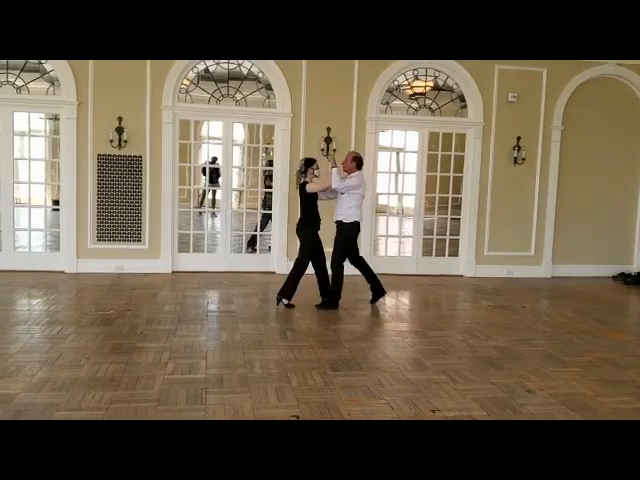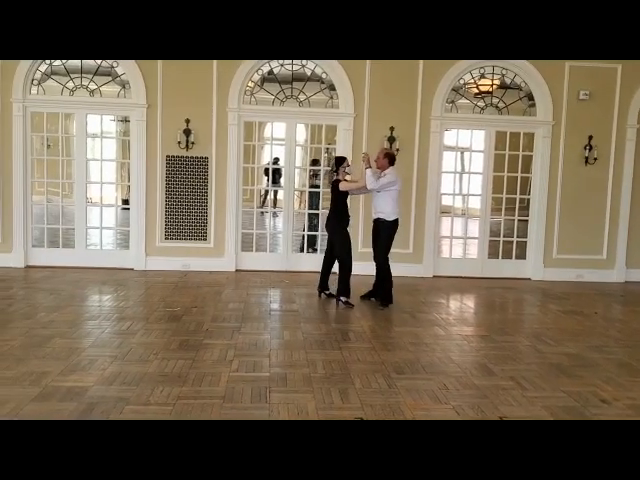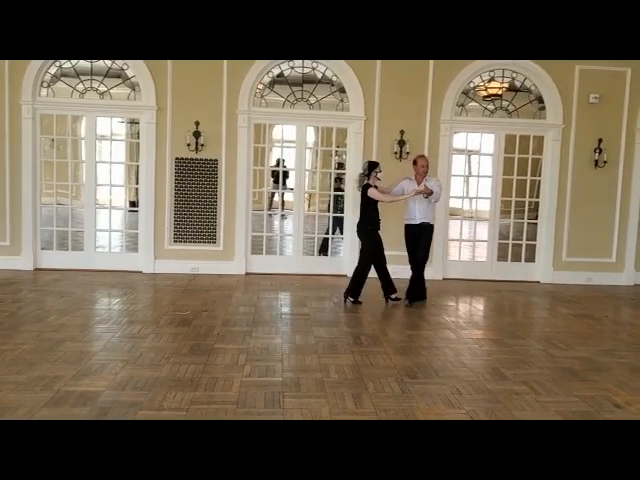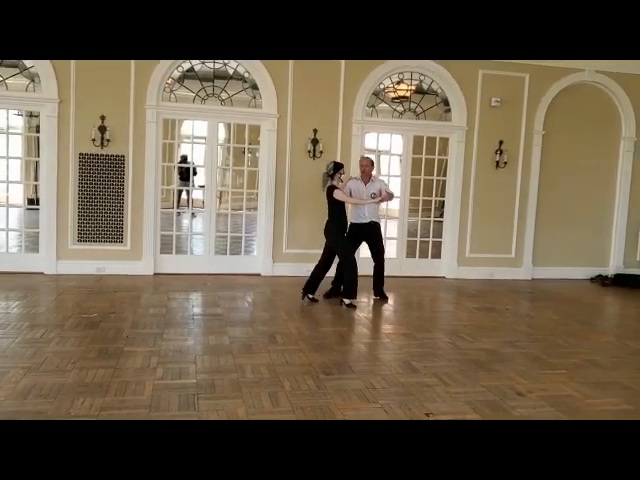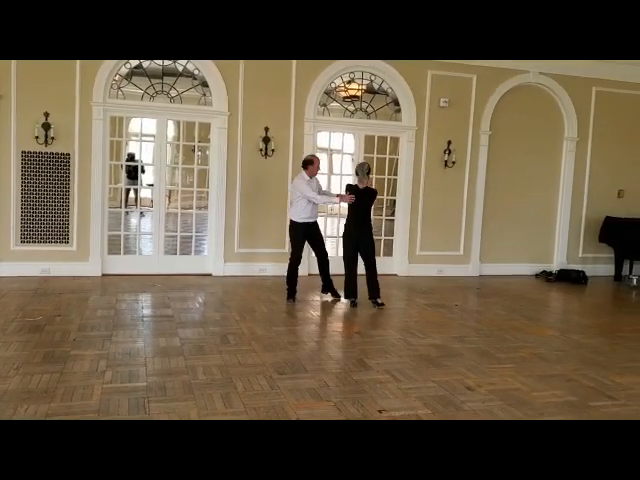
dt=1s
person 1, frame 1
left shoulder: (357, 180)
right shoulder: (348, 179)
left elbow: (336, 185)
right elbow: (334, 190)
left wrist: (333, 166)
left hip: (348, 226)
right hip: (346, 225)
left knee: (337, 262)
right knee: (356, 259)
left ankle: (333, 300)
right ankle: (377, 289)
person 1, frame 2
left shoulder: (392, 177)
right shoulder: (381, 176)
left elbow: (371, 186)
right elbow: (369, 187)
left wrist: (367, 166)
left hip: (388, 222)
right hip: (379, 221)
left knee: (382, 258)
right knee: (378, 257)
left ankle: (386, 295)
right ankle: (378, 291)
person 1, frame 3
left shoulder: (434, 182)
right shoulder: (406, 183)
left elbow: (436, 197)
right elbow: (391, 195)
left wrist: (429, 192)
left hip: (426, 226)
right hip: (410, 225)
left knee: (420, 260)
right knee: (414, 261)
left ankle: (411, 294)
right ankle: (420, 292)
person 1, frame 4
left shoulder: (379, 183)
right shoulder: (352, 183)
left elbow: (388, 193)
left wrist: (388, 195)
left hip: (372, 225)
right hip: (355, 225)
left knee: (379, 258)
left ankle: (379, 290)
right ankle: (336, 288)
person 1, frame 5
left shoulder: (314, 180)
right shoulder: (299, 182)
left elbow: (321, 193)
right elbow: (316, 198)
left wrist: (338, 196)
right wrist: (338, 200)
left hip: (313, 223)
right hip: (299, 225)
left knee: (322, 255)
right knee: (296, 258)
left ankle: (327, 286)
right ankle: (291, 291)
person 2, frame 1
left shoulder: (310, 186)
right shoulder: (305, 186)
left elbow: (326, 192)
right elbow: (327, 186)
left hip: (310, 228)
right hip: (306, 229)
left knee: (320, 262)
right knee: (302, 263)
left ankle: (326, 295)
right ankle: (283, 295)
person 2, frame 2
left shoulder: (342, 182)
right shoulder: (338, 183)
left elbow: (358, 185)
right elbow: (360, 185)
left hip: (335, 224)
right hip: (337, 225)
left knee: (330, 256)
right knee: (345, 259)
left ankle: (323, 288)
right ankle: (342, 295)
person 2, frame 3
left shoulder: (373, 188)
right shoulder: (368, 188)
left elbow: (389, 190)
right elbow: (387, 199)
right wrist: (409, 195)
left hip: (371, 229)
right hip: (366, 229)
left knee: (380, 261)
right knee: (365, 262)
left ankle: (389, 292)
right ankle: (351, 294)
person 2, frame 4
left shoulder: (333, 189)
right shoulder: (334, 190)
left elbow: (348, 199)
right elbow: (354, 201)
right wrist: (375, 200)
left hip: (333, 230)
right hip: (335, 231)
left knee: (325, 262)
right knee: (349, 263)
left ankle: (308, 291)
right ankle: (347, 297)
person 2, frame 5
left shoulder: (349, 188)
right shoulder: (372, 192)
left hip: (349, 230)
right hip: (365, 231)
left knee: (350, 265)
right knee: (370, 264)
left ankle: (352, 298)
right ankle: (375, 298)
